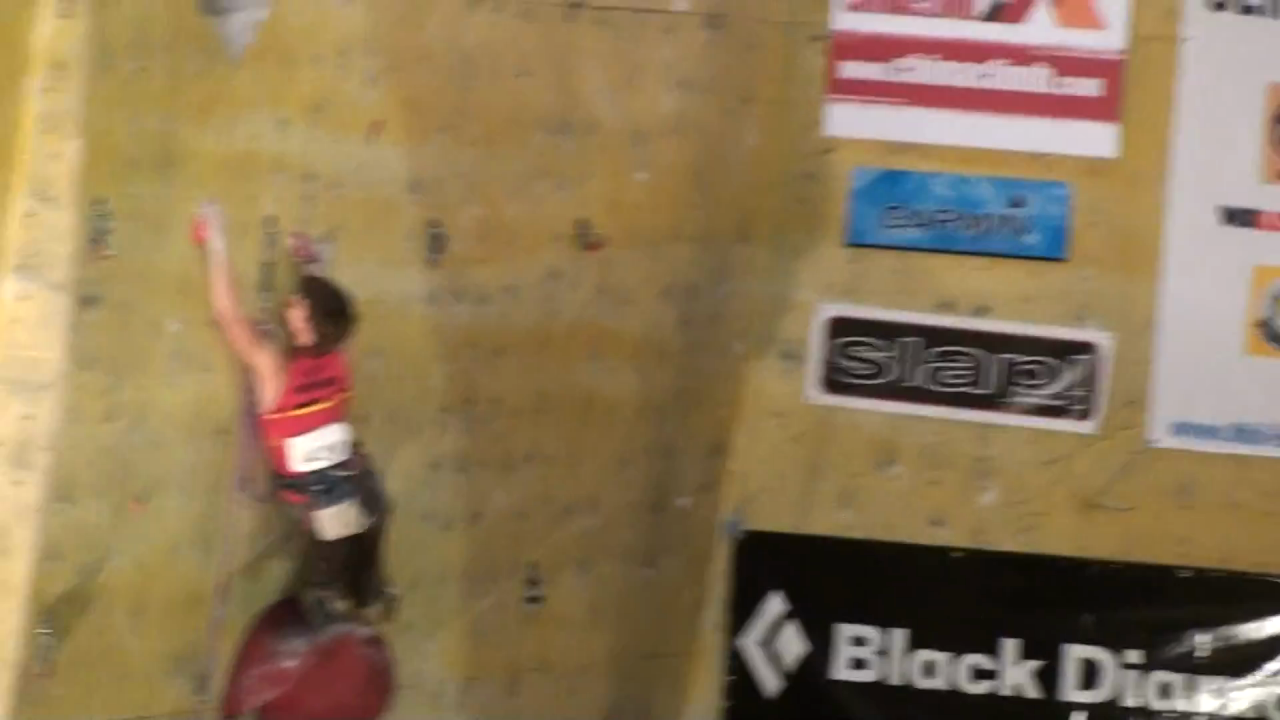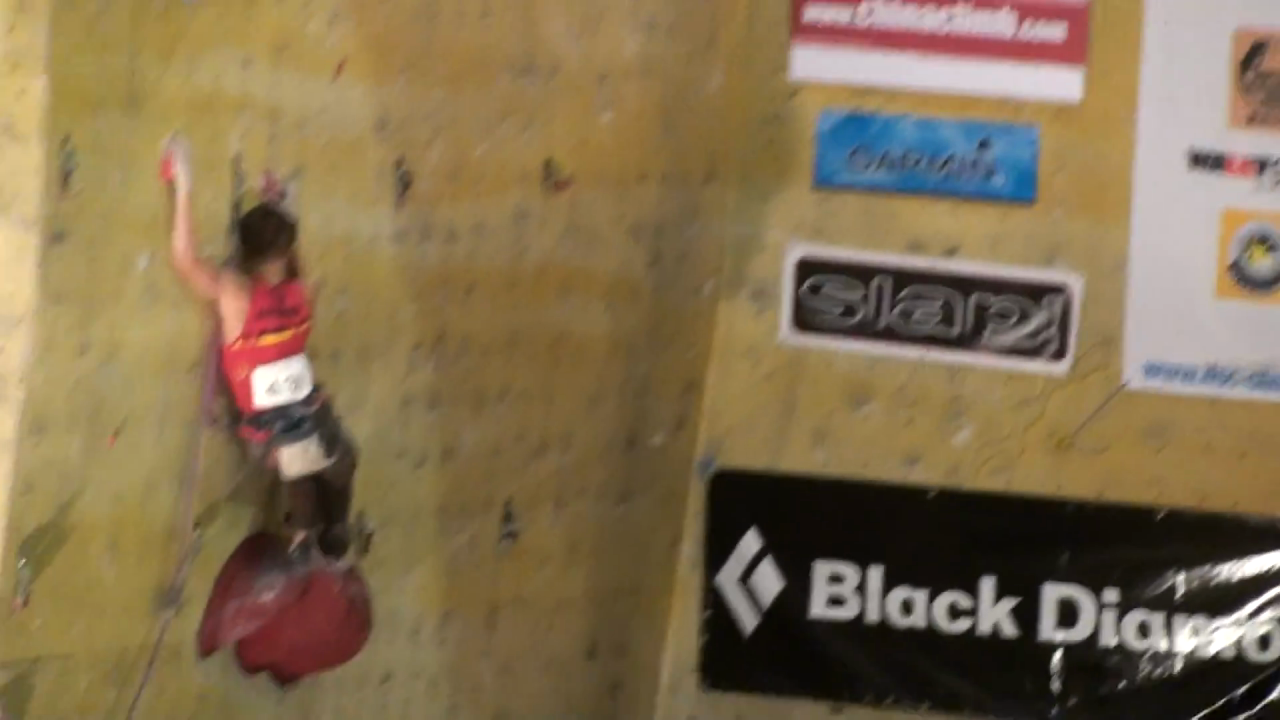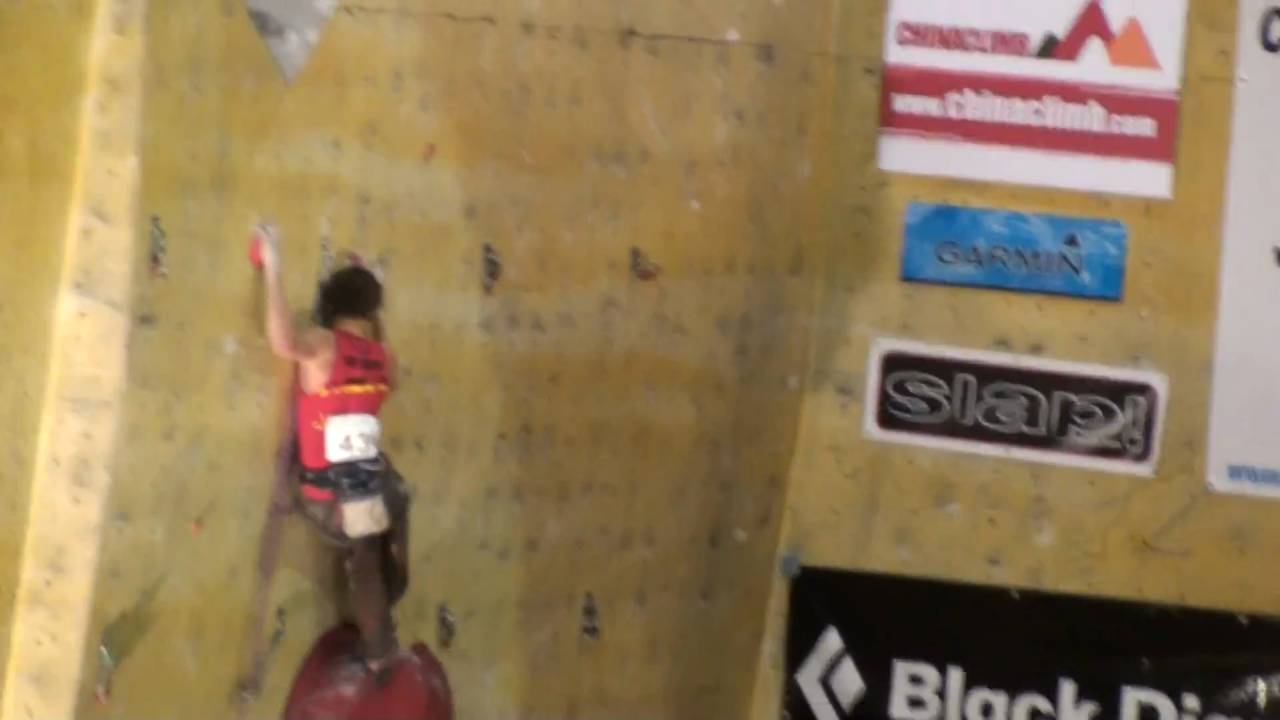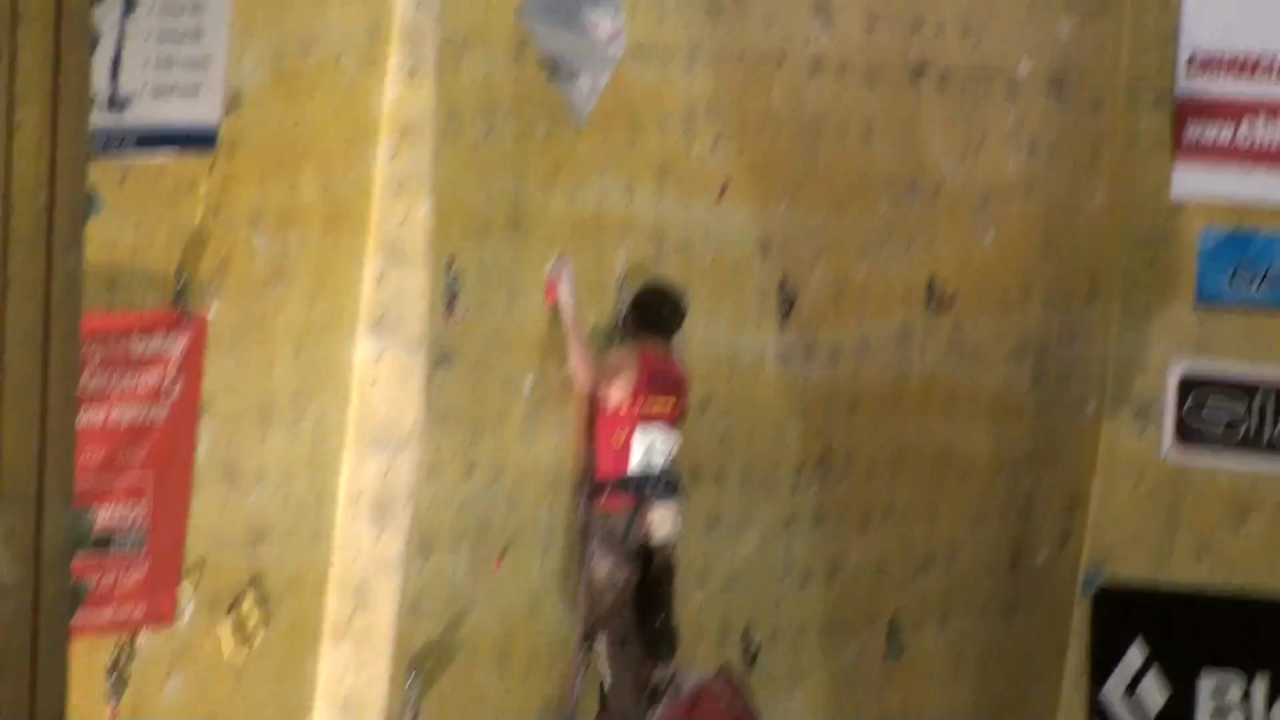
dt=0.7s
person 1, frame 1
left shoulder: (274, 366)
right shoulder: (341, 361)
left elbow: (229, 315)
right elbow: (328, 317)
left wrist: (216, 245)
right wrist: (308, 272)
left hip: (317, 501)
right hip: (358, 486)
right ankle: (365, 600)
person 1, frame 2
left shoulder: (236, 295)
right shoulder: (302, 294)
left elbow: (185, 259)
right elbow: (292, 267)
left wrist: (183, 186)
right wrist: (276, 207)
left hip: (269, 437)
right hip: (314, 423)
left knee: (300, 468)
right knee: (341, 462)
left ankle: (304, 527)
right ankle: (333, 537)
person 1, frame 3
left shoulder: (323, 344)
right shoulder: (383, 355)
left elbow: (282, 341)
left wrist: (272, 268)
right wrist: (373, 317)
left hip: (325, 496)
right hip: (374, 487)
left knee: (363, 556)
left ankle: (379, 655)
person 1, frame 4
left shoulder: (627, 359)
right shoulder: (676, 373)
left elbow: (585, 375)
left wrist: (568, 303)
left hip: (620, 506)
right hip: (664, 505)
left knee: (612, 611)
right knee: (655, 598)
right ankle: (658, 675)
